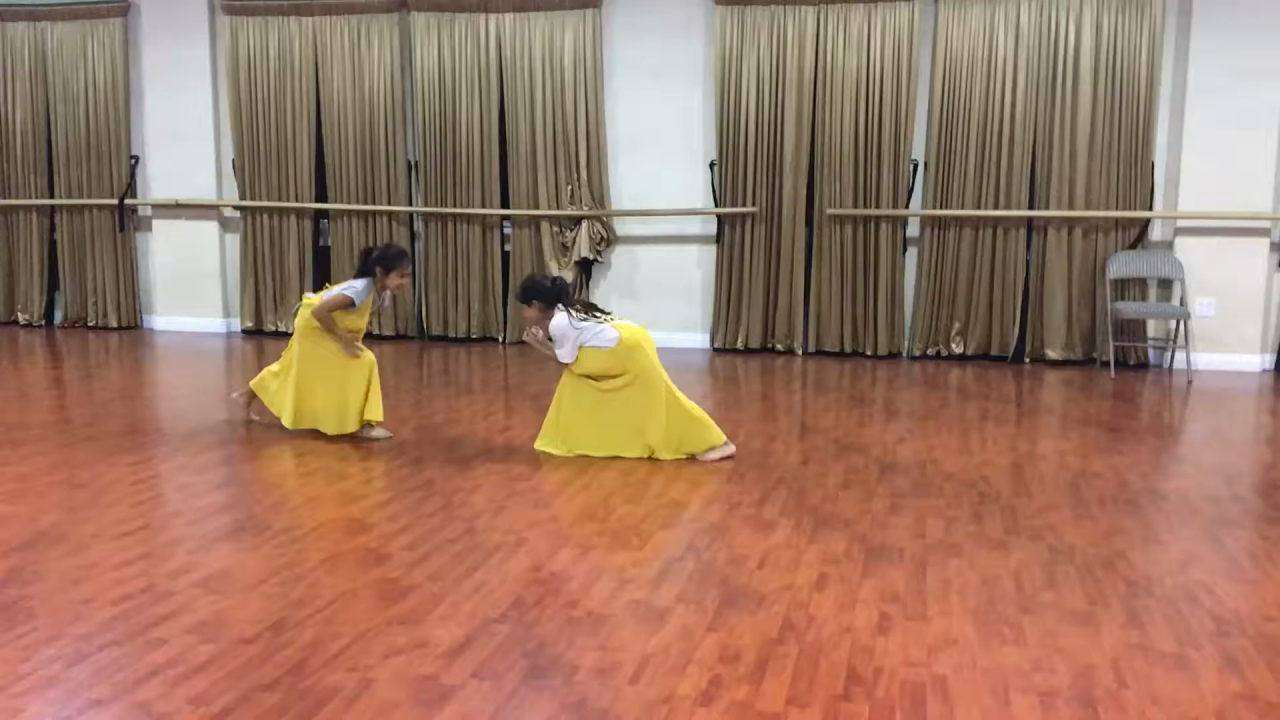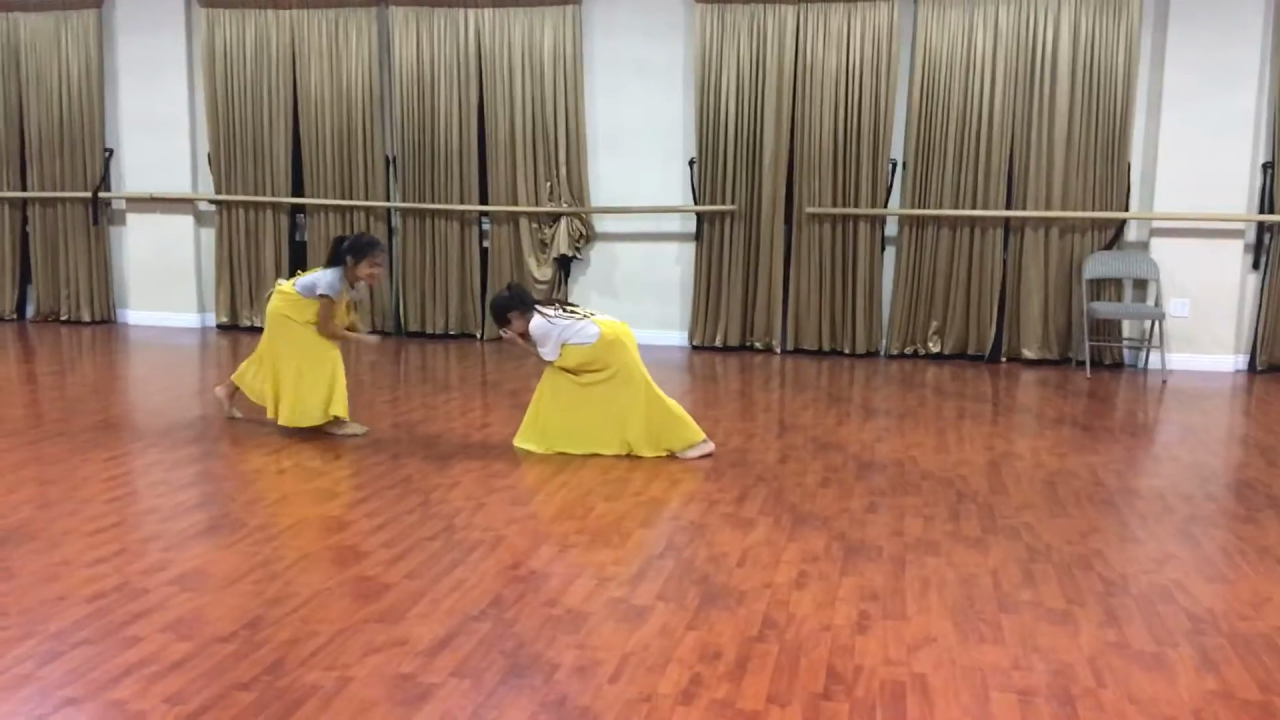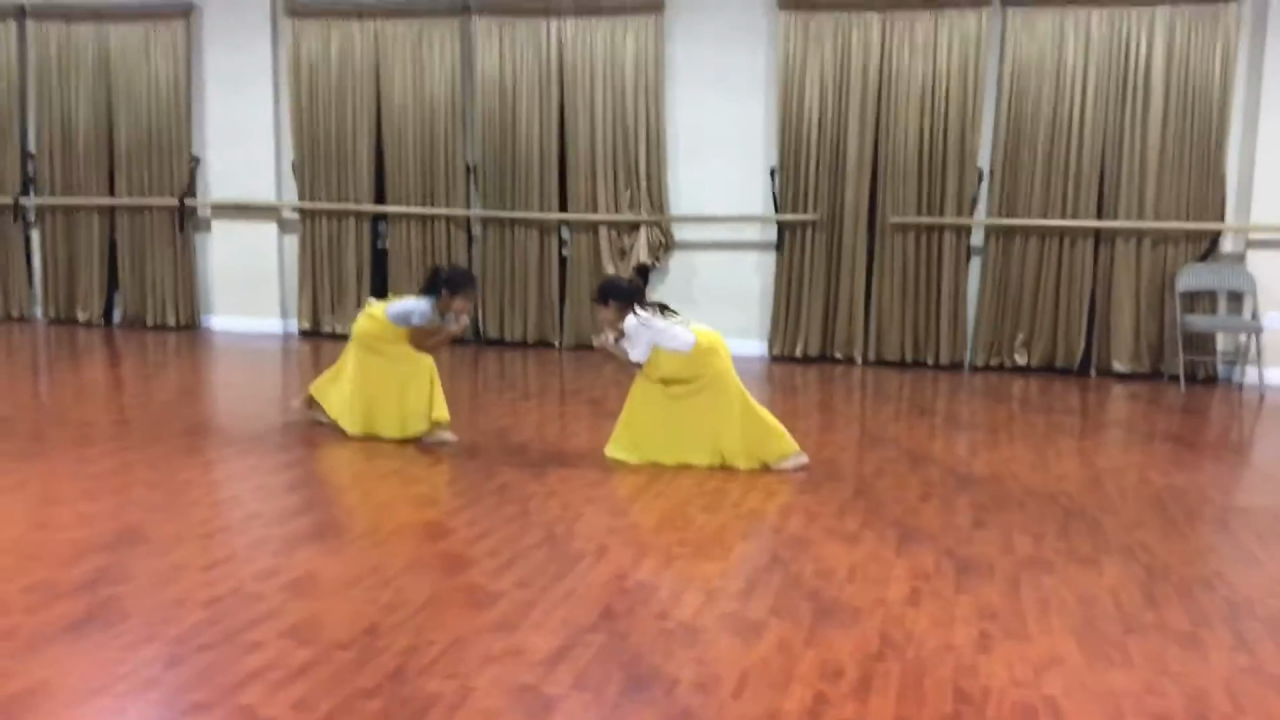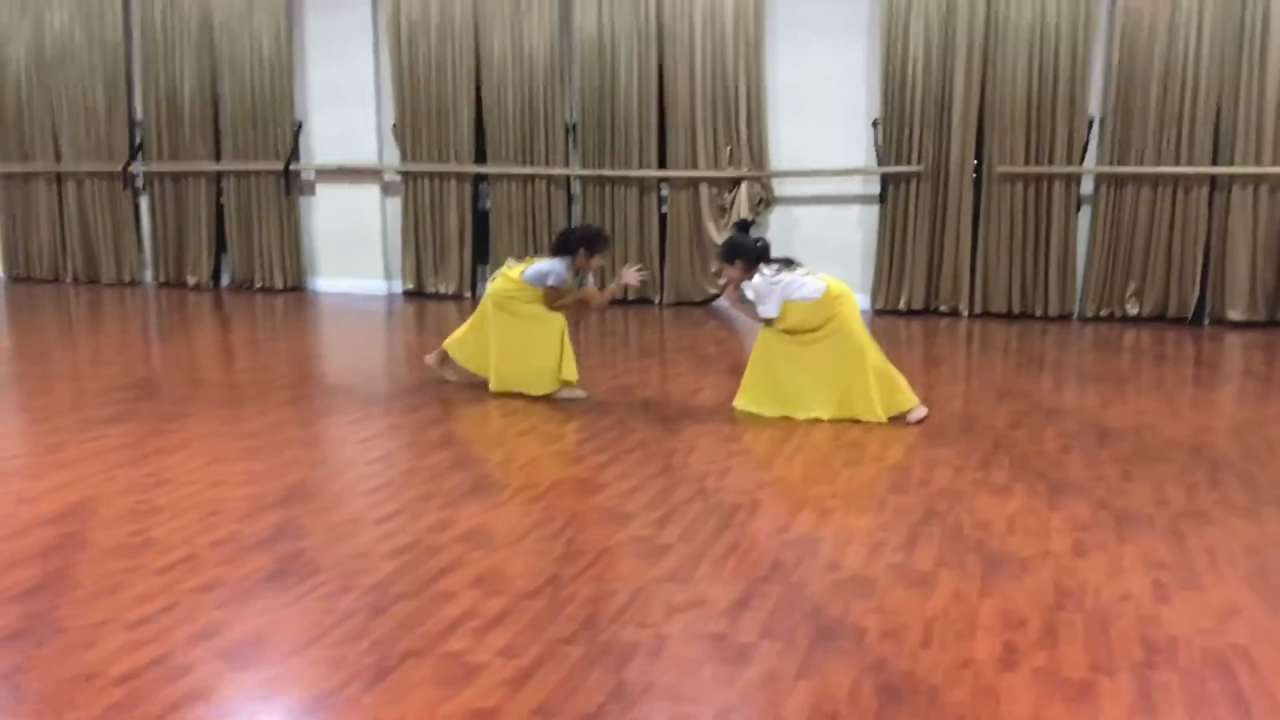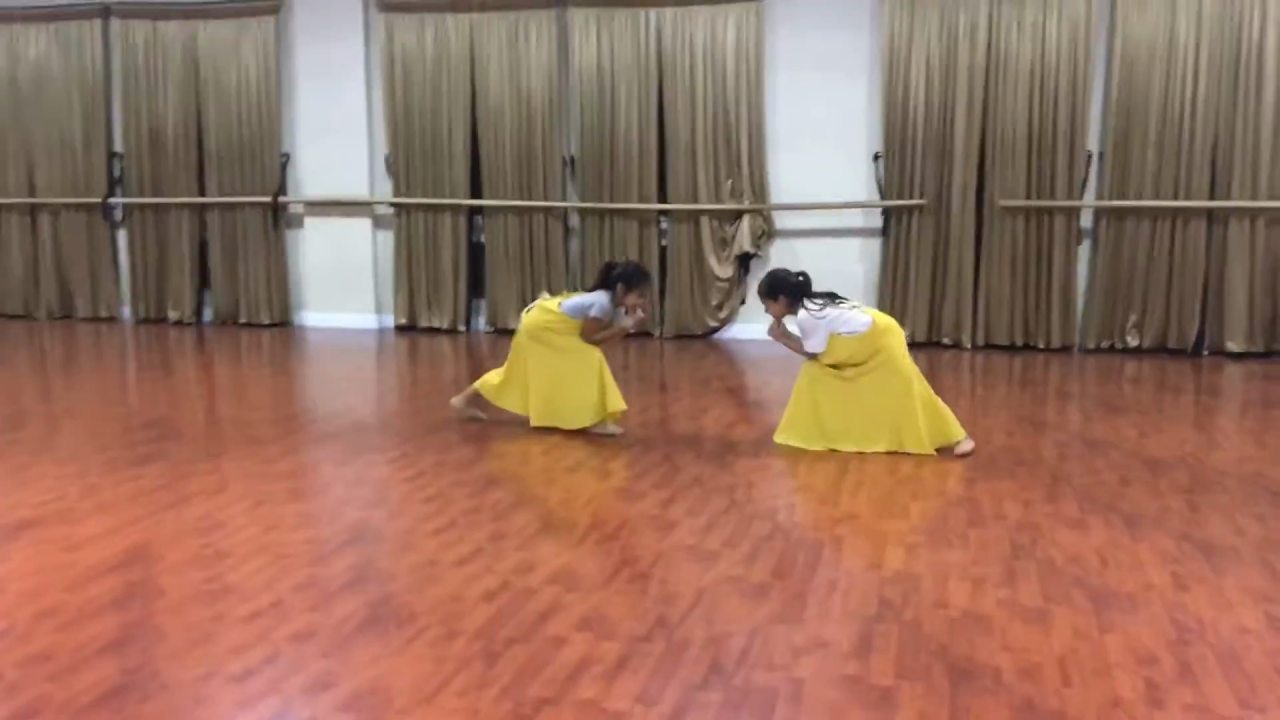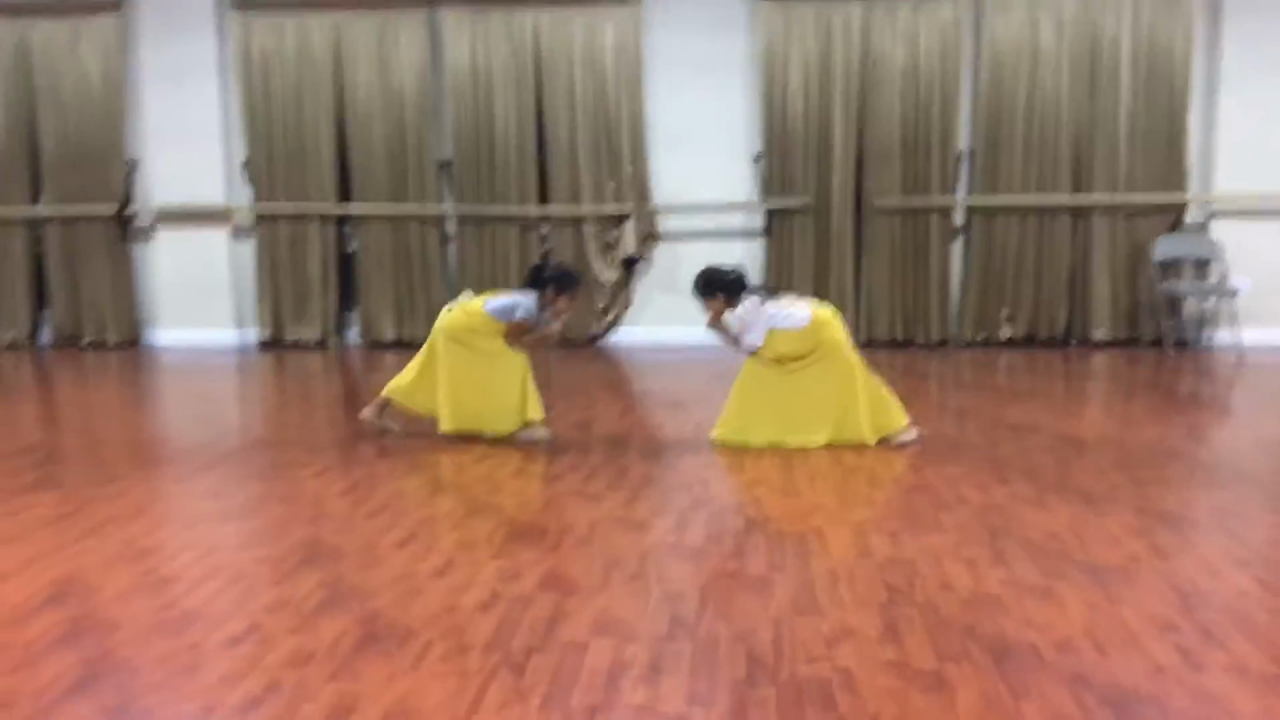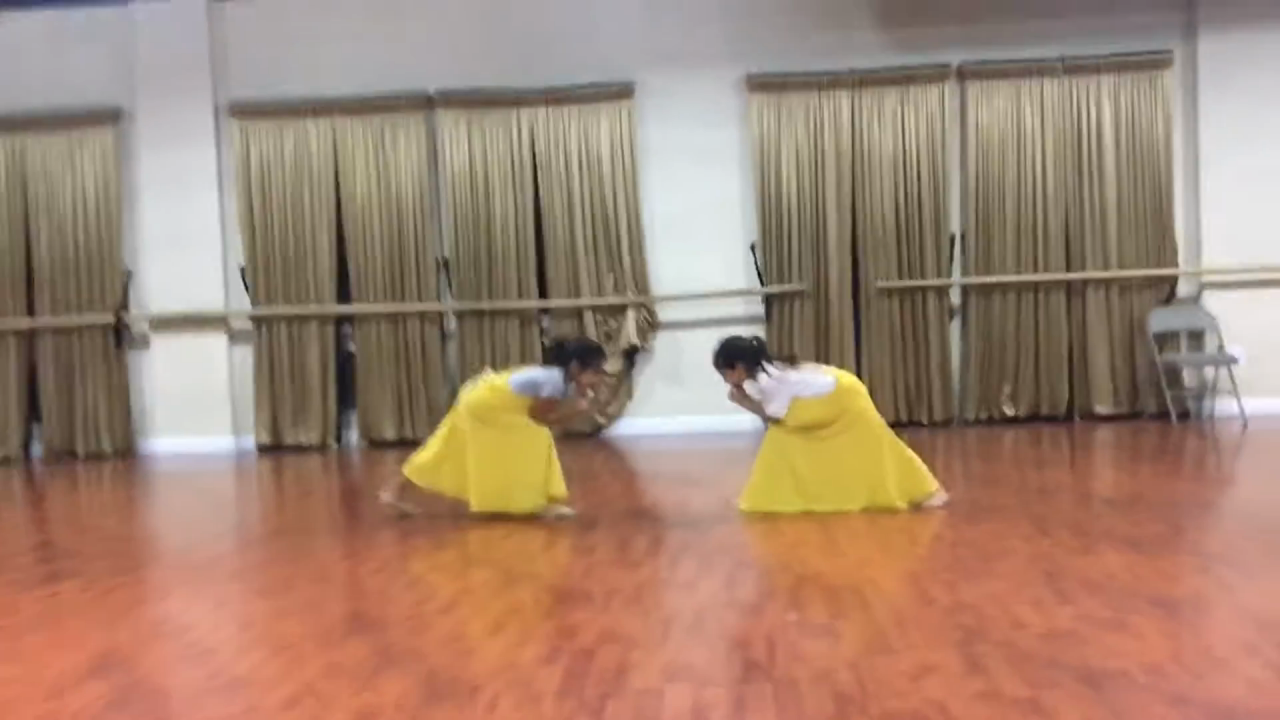
dt=0.7s
person 1, frame 1
left shoulder: (558, 324)
right shoulder: (565, 312)
left elbow: (567, 360)
right elbow: (571, 350)
left wrist: (536, 344)
right wrist: (544, 340)
left hip: (629, 349)
right hip: (622, 346)
left knee: (660, 398)
right knee: (574, 382)
left ankle: (715, 443)
right ankle: (574, 439)
person 1, frame 2
left shoulder: (538, 325)
right shoulder: (543, 312)
left elbow: (550, 358)
right elbow: (552, 349)
left wrist: (519, 342)
right wrist: (523, 340)
left hip: (610, 344)
right hip: (604, 340)
left knee: (641, 396)
right knee: (557, 379)
left ankle: (694, 441)
right ankle: (556, 436)
person 1, frame 3
left shoulder: (633, 322)
right shoulder: (641, 315)
left elbow: (639, 362)
left wrist: (610, 346)
right wrist: (617, 339)
left hip: (704, 356)
right hip: (695, 357)
left knee: (734, 405)
right knee: (647, 386)
left ankle: (785, 453)
person 1, frame 4
left shoulder: (761, 282)
right shoulder: (767, 271)
left elbow: (768, 319)
right elbow: (772, 314)
left wrist: (737, 302)
right wrist: (741, 298)
left hip: (833, 305)
right hip: (818, 310)
left knee: (859, 357)
right knee: (772, 340)
left ankle: (908, 406)
person 1, frame 5
left shoulder: (806, 316)
right shoulder: (810, 305)
left elbow: (814, 353)
right elbow: (813, 345)
left wrist: (782, 337)
right wrist: (784, 334)
left hip: (879, 337)
right hip: (862, 341)
left knee: (908, 390)
right knee: (815, 372)
left ankle: (956, 438)
person 1, frame 6
left shoulder: (745, 311)
right shoulder: (748, 301)
left elbow: (752, 348)
right elbow: (752, 341)
left wrist: (721, 329)
right wrist: (723, 327)
left hip: (820, 330)
right hip: (806, 334)
left knee: (850, 379)
right knee: (758, 369)
left ankle: (898, 428)
person 1, frame 7
left shoulder: (767, 380)
right shoulder: (766, 371)
left elbow: (775, 418)
right elbow: (772, 410)
left wrist: (742, 400)
right wrist: (744, 397)
left hip: (843, 395)
right hip: (826, 401)
left knee: (876, 446)
right knee: (780, 435)
left ankle: (929, 491)
person 2, frame 1
left shoulder: (382, 293)
right shoulder: (360, 290)
left elbow: (359, 320)
right elbow: (319, 311)
left wrist: (353, 339)
right wrist: (344, 339)
left hip: (329, 328)
right hip: (314, 324)
left knee: (294, 368)
right knee: (362, 362)
left ankle: (248, 395)
right ankle: (361, 424)
person 2, frame 2
left shoulder: (355, 281)
right shoulder: (332, 281)
left elbow: (346, 315)
right elbow: (325, 328)
left wrist: (360, 333)
right wrist: (359, 338)
left hip: (294, 313)
right hip: (287, 313)
left knee: (270, 360)
right knee: (323, 357)
left ankle: (227, 390)
right ankle: (331, 420)
person 2, frame 3
left shoulder: (445, 312)
right shoulder: (424, 310)
left elbow: (430, 342)
right elbow: (420, 346)
left wrist: (455, 330)
right wrist: (449, 333)
left hip: (373, 331)
right hip: (373, 331)
left knee: (350, 374)
right knee: (421, 366)
left ankle: (312, 401)
right ankle: (427, 427)
person 2, frame 4
left shoulder: (581, 272)
right shoulder: (559, 271)
left elbow: (596, 302)
right elbow: (551, 305)
left wrist: (620, 283)
right wrist: (579, 295)
left hip: (508, 292)
right hip: (507, 293)
left knee: (482, 331)
right knee: (552, 325)
left ankle: (439, 358)
right ankle: (554, 385)
person 2, frame 5
left shoulder: (614, 306)
right shoulder: (602, 303)
left elbow: (607, 334)
right elbow: (589, 338)
left wrist: (626, 326)
right wrist: (622, 327)
left hip: (539, 324)
right hip: (541, 326)
left knee: (515, 373)
right knee: (589, 360)
left ankle: (466, 399)
right ankle: (594, 419)
person 2, frame 6
left shoulder: (539, 306)
right shoulder: (529, 305)
left elbow: (527, 338)
right elbow: (512, 342)
left wrist: (550, 330)
right wrist: (548, 333)
left hip: (455, 323)
right hip: (462, 327)
left knee: (426, 373)
right knee: (511, 364)
left ankle: (376, 409)
right ankle: (518, 425)
person 2, frame 7
left shoulder: (564, 381)
right shoulder: (554, 380)
left elbow: (549, 415)
right elbow: (538, 418)
left wrist: (576, 404)
right wrist: (574, 409)
left hip: (480, 400)
right hip: (485, 404)
left knee: (443, 451)
right knee: (536, 440)
left ankle: (394, 491)
right ankle: (542, 503)
